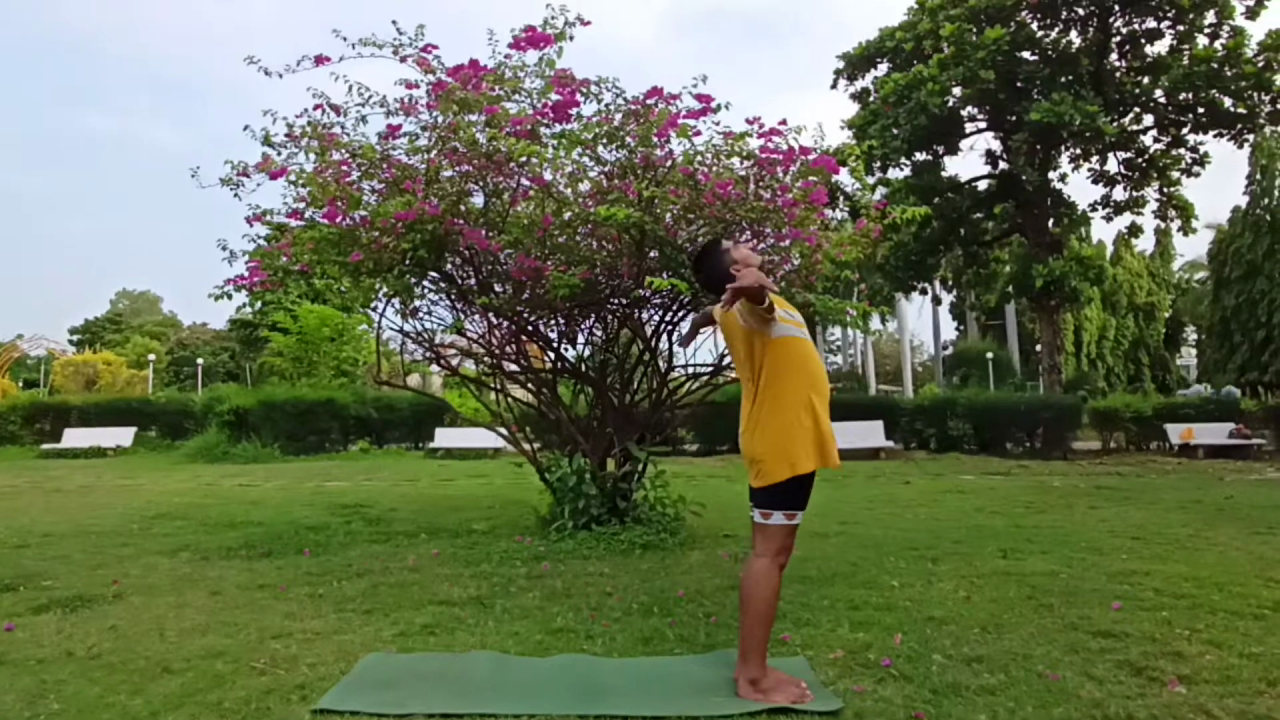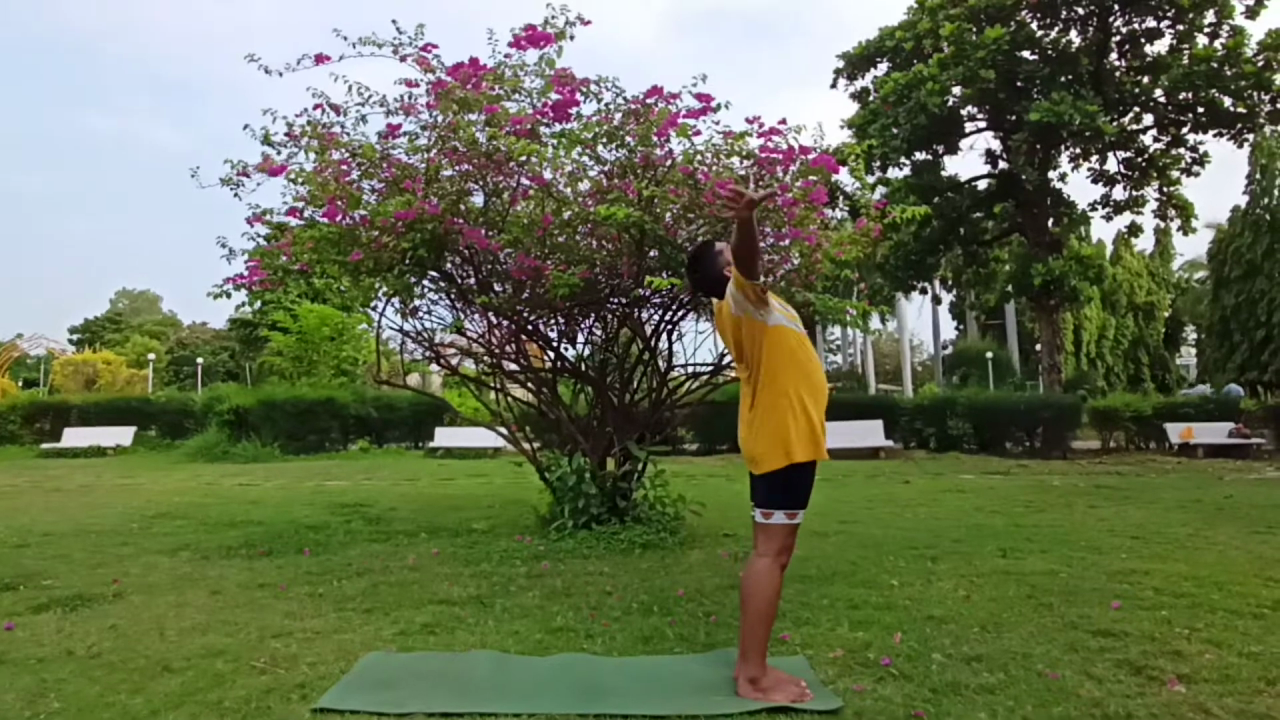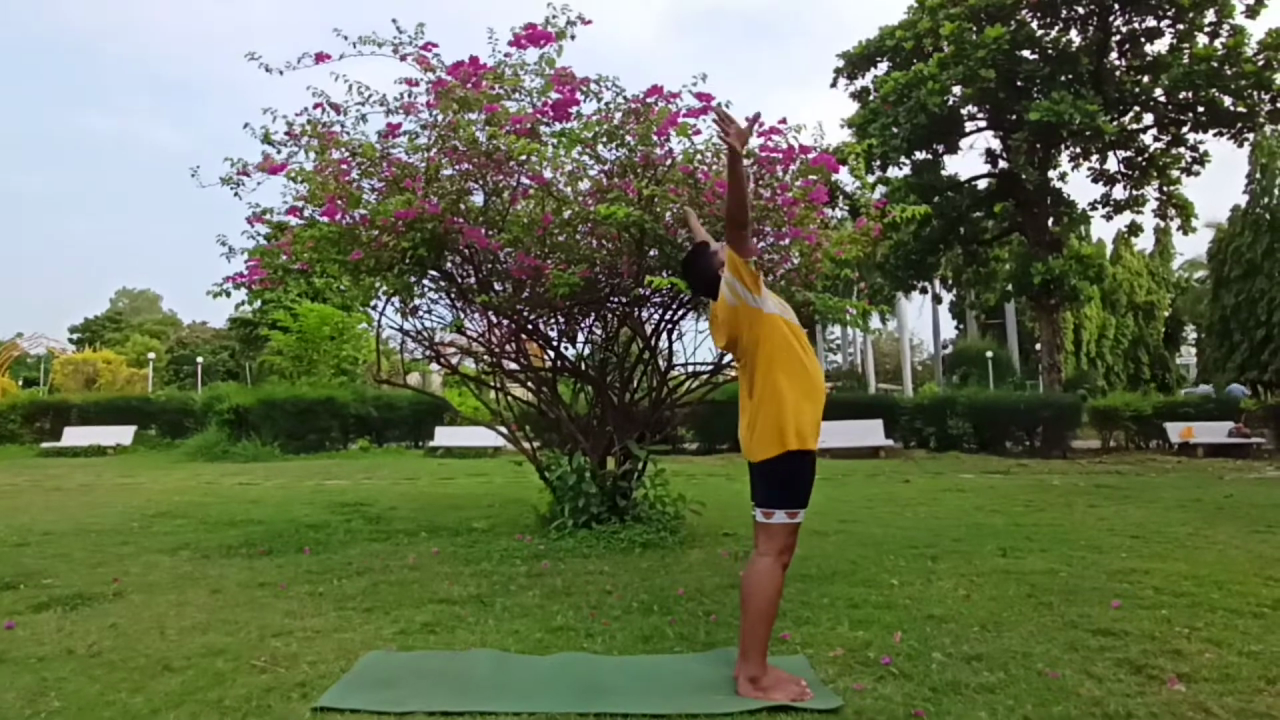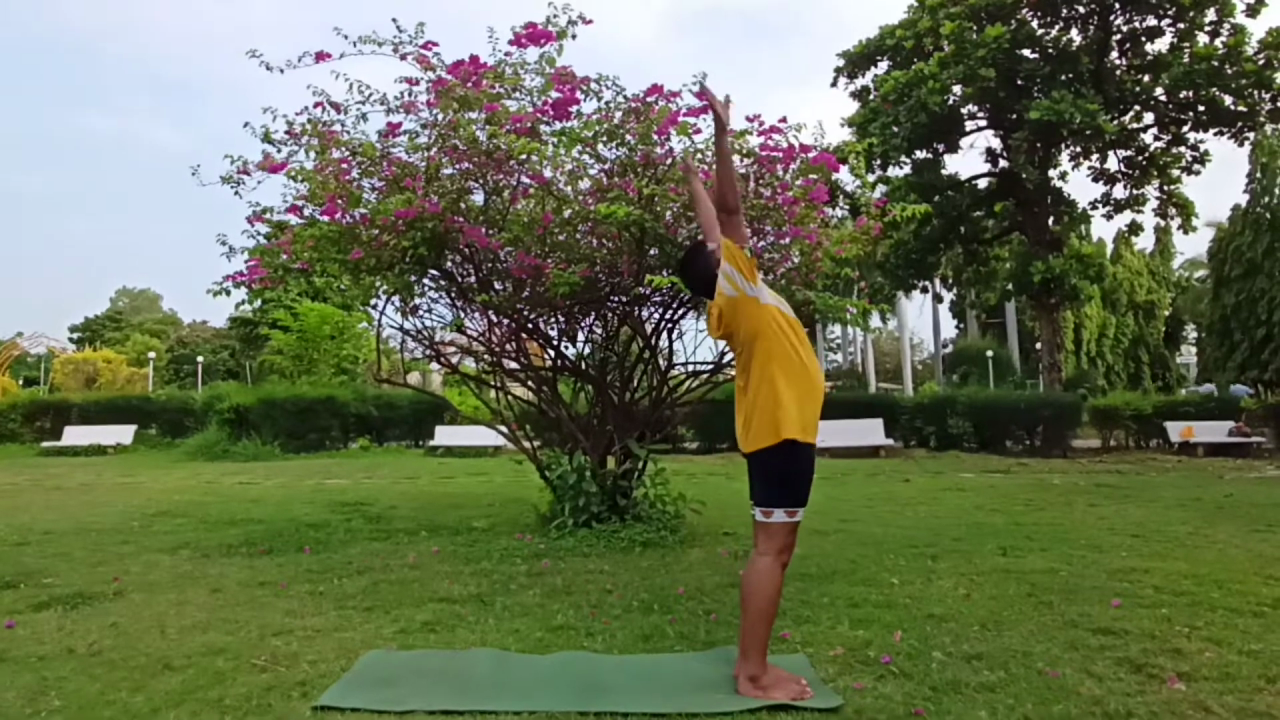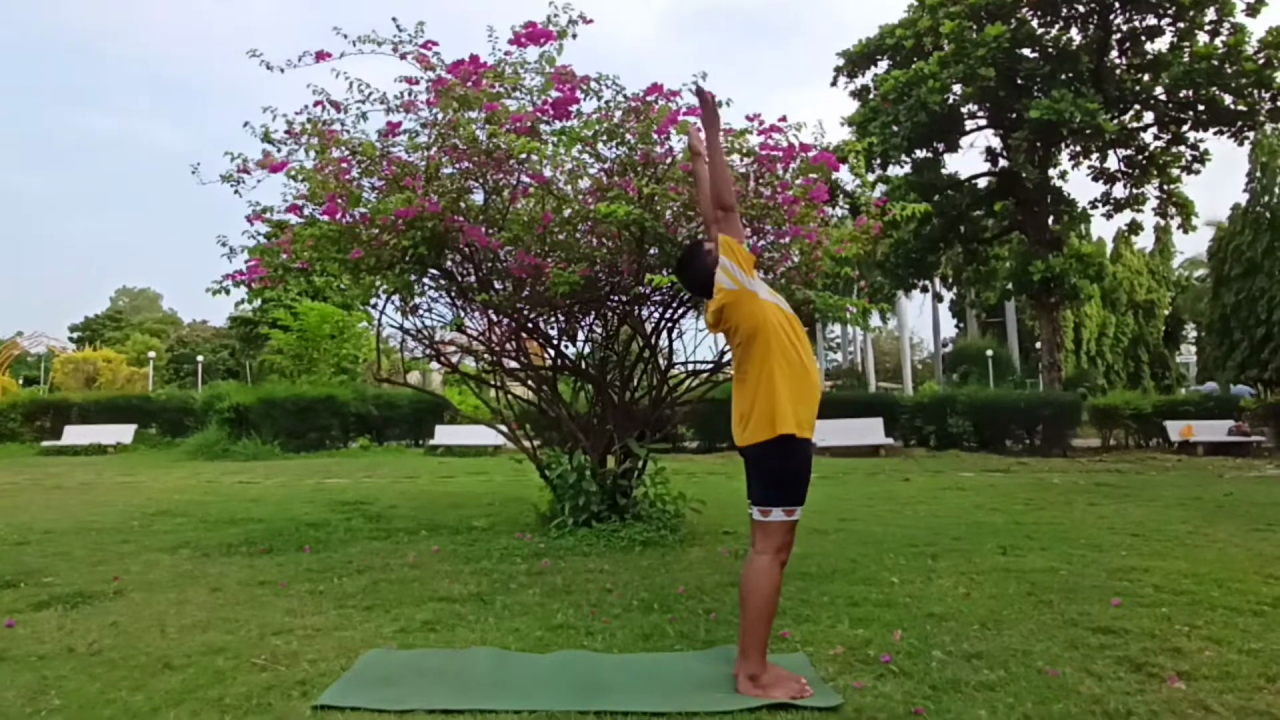
dt=0.1s
person 1, frame 1
left shoulder: (737, 307)
right shoulder: (751, 302)
left elbow: (717, 312)
right elbow: (751, 298)
left wrist: (701, 320)
right wrist: (753, 280)
left hip: (786, 443)
right hip: (783, 445)
left knee: (772, 555)
right knee: (769, 554)
left ankle: (752, 666)
right ankle: (754, 677)
person 1, frame 2
left shoulder: (744, 295)
right shoulder: (745, 298)
left elbow: (738, 270)
right elbow: (747, 259)
left wrist: (701, 279)
right wrist: (744, 212)
left hip: (785, 438)
right hip: (783, 439)
left knee: (770, 551)
right knee: (770, 552)
left ankle: (753, 664)
right ankle: (752, 675)
person 1, frame 3
left shoulder: (731, 307)
right shoulder: (739, 296)
left elbow: (717, 244)
right elbow: (736, 234)
left wrist: (696, 233)
right wrist: (736, 159)
left hip: (780, 433)
right hip: (783, 434)
left knee: (773, 550)
right knee: (772, 552)
left ankle: (753, 659)
right ankle: (754, 675)
person 1, frame 4
left shoulder: (734, 303)
right shoulder: (735, 289)
left elbow: (714, 224)
right elbow: (730, 215)
left wrist: (696, 185)
right wrist: (721, 136)
left hip: (778, 429)
right hip: (780, 431)
left knee: (773, 549)
right knee: (772, 549)
left ankle: (753, 662)
right ankle: (753, 674)
person 1, frame 5
left shoulder: (731, 300)
right shoulder: (733, 286)
left elbow: (716, 214)
right elbow: (724, 209)
left wrist: (700, 157)
right wrist: (712, 131)
left hip: (776, 429)
right hip: (777, 429)
left knee: (772, 548)
right knee: (770, 548)
left ankle: (753, 660)
right ankle: (753, 672)
